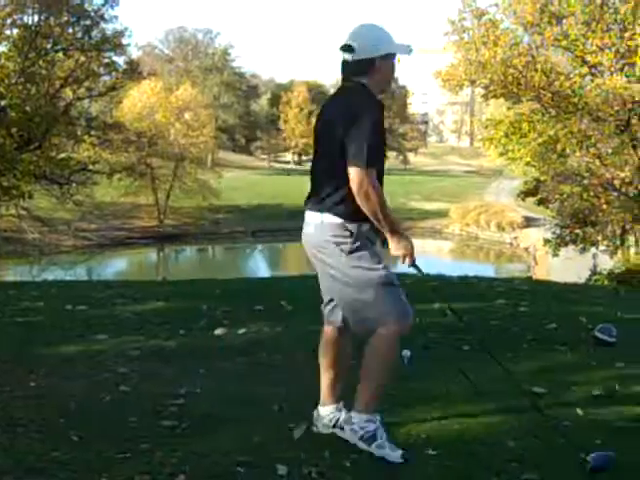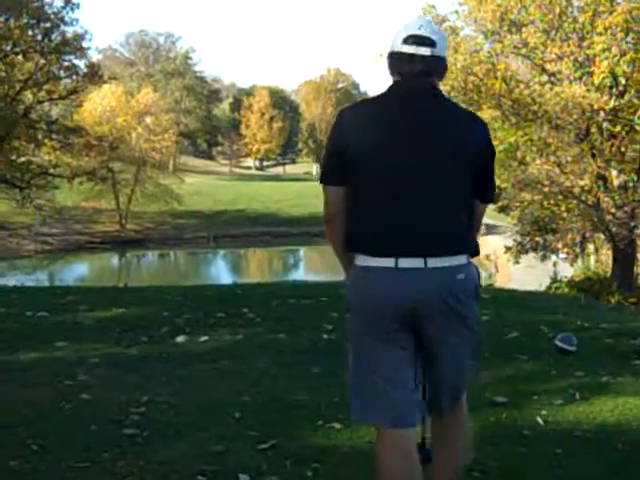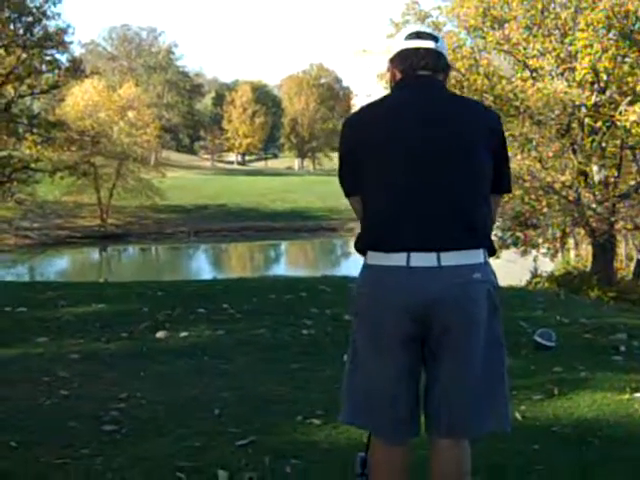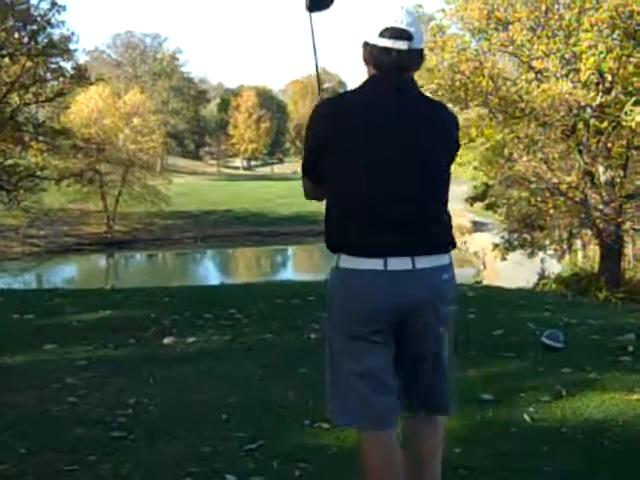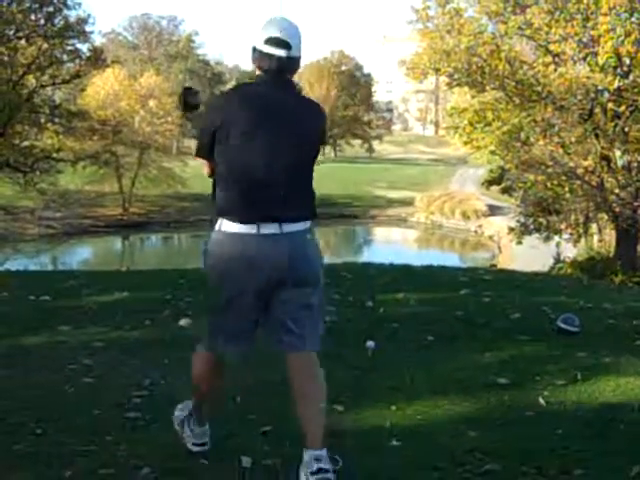
dt=1s
person 1, frame 1
left shoulder: (339, 103)
right shoulder: (363, 110)
right elbow: (361, 183)
right wrist: (393, 233)
left hip: (330, 225)
right hip: (341, 232)
left knee: (340, 320)
right knee: (394, 320)
left ankle: (330, 409)
right ankle: (363, 417)
person 1, frame 2
left shoulder: (352, 120)
right shoulder: (471, 128)
left elbow: (334, 214)
right elbow: (475, 217)
left wrist: (354, 271)
left hip: (377, 280)
right hip: (450, 278)
left knee: (393, 420)
right knee: (450, 402)
person 1, frame 3
left shoulder: (360, 124)
right shoulder: (484, 120)
left elbow: (364, 212)
right elbow: (489, 210)
left hip: (387, 278)
right hip: (464, 277)
left knee: (388, 428)
right knee: (452, 428)
person 1, frame 4
left shoulder: (331, 114)
right shoulder: (443, 120)
left elbow: (312, 190)
left hip: (360, 279)
right hip: (431, 276)
left knee: (376, 420)
right knee: (425, 409)
person 1, frame 5
left shoulder: (224, 105)
right shoulder: (314, 115)
left hip: (239, 241)
right hip: (296, 240)
left knee: (216, 341)
right knee: (301, 350)
left ankle: (198, 424)
